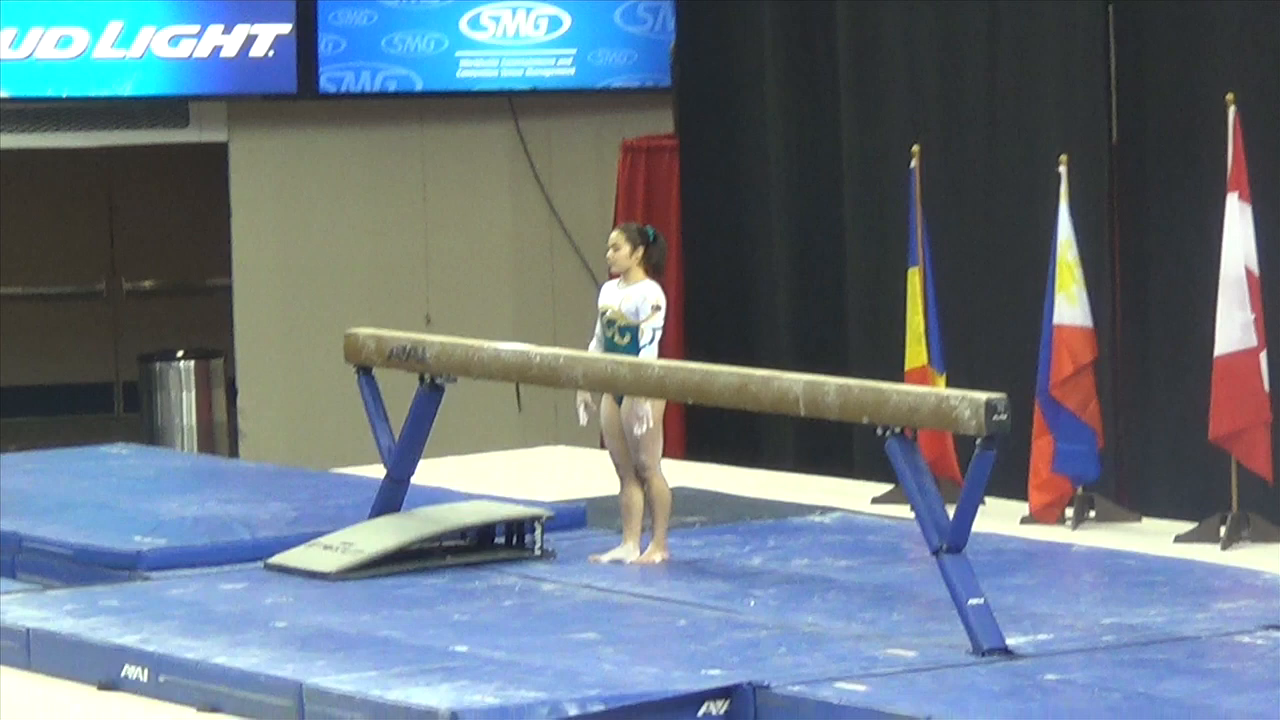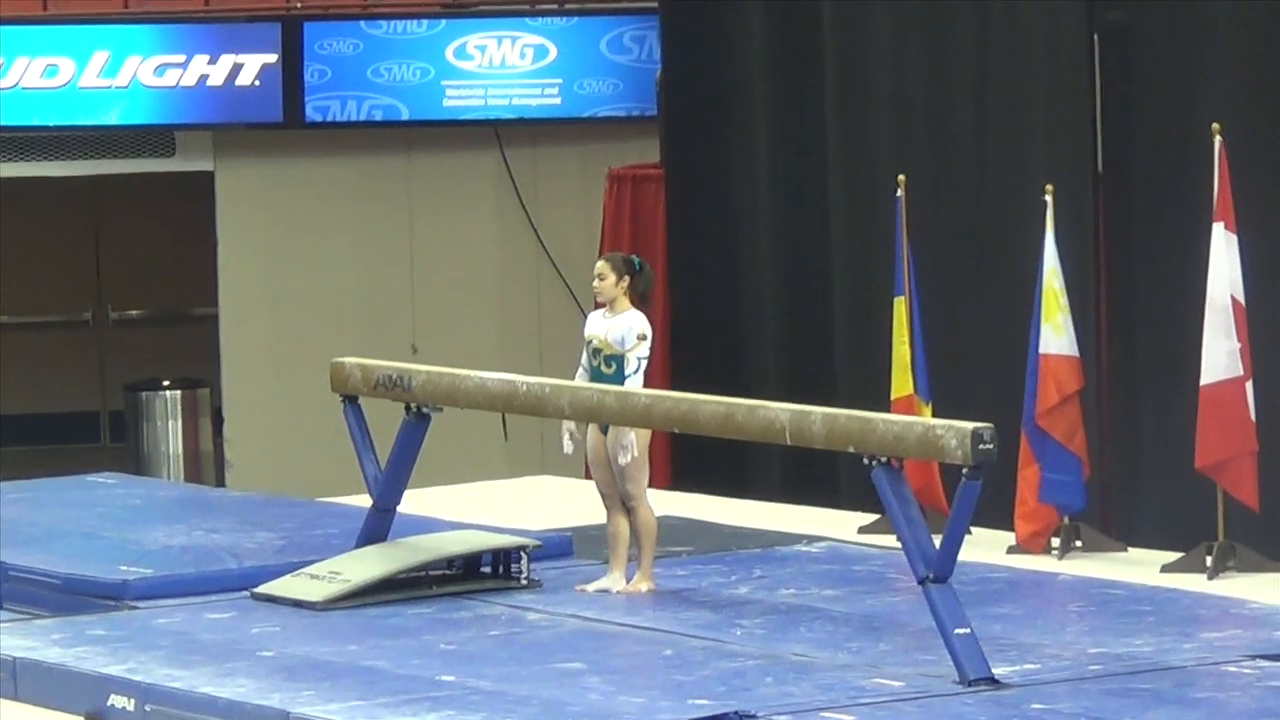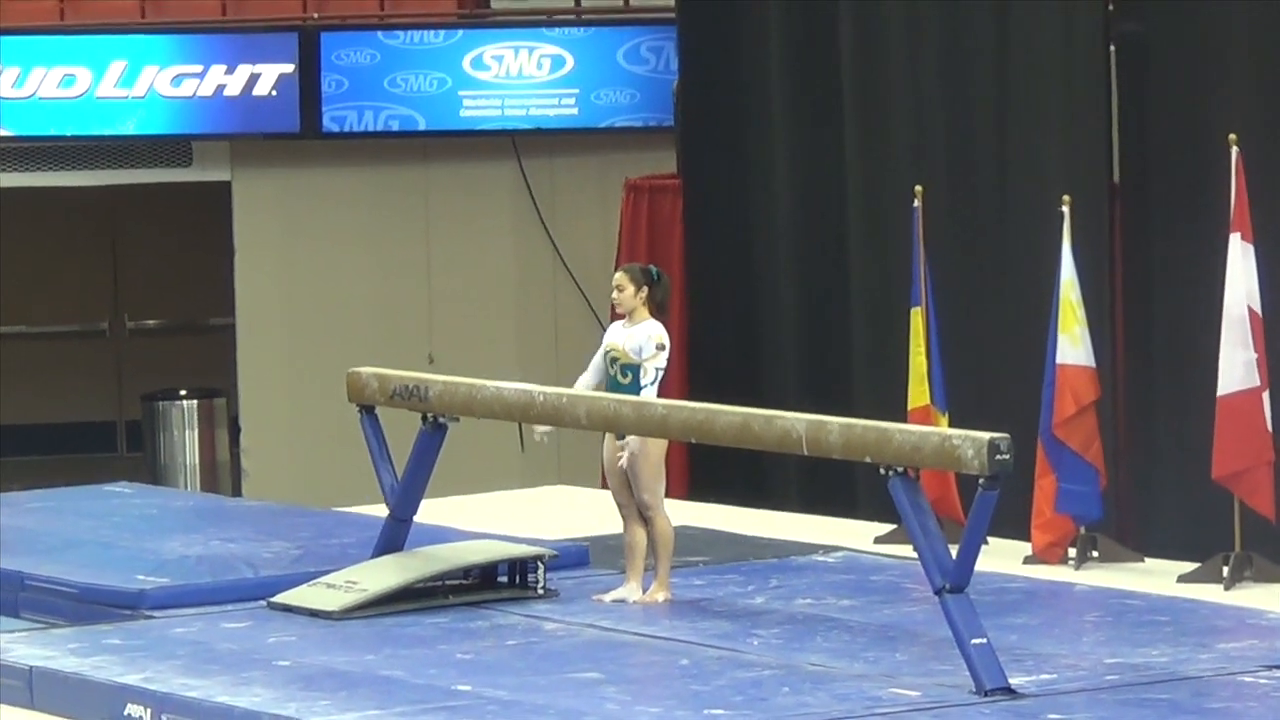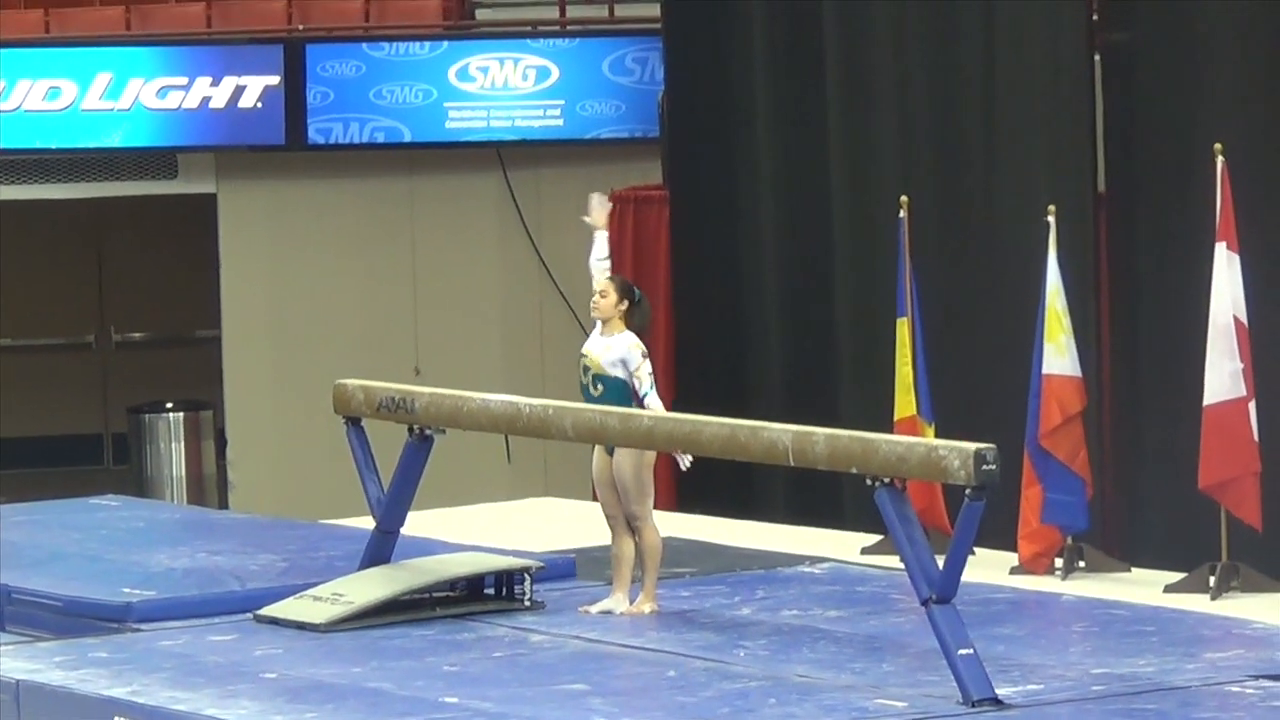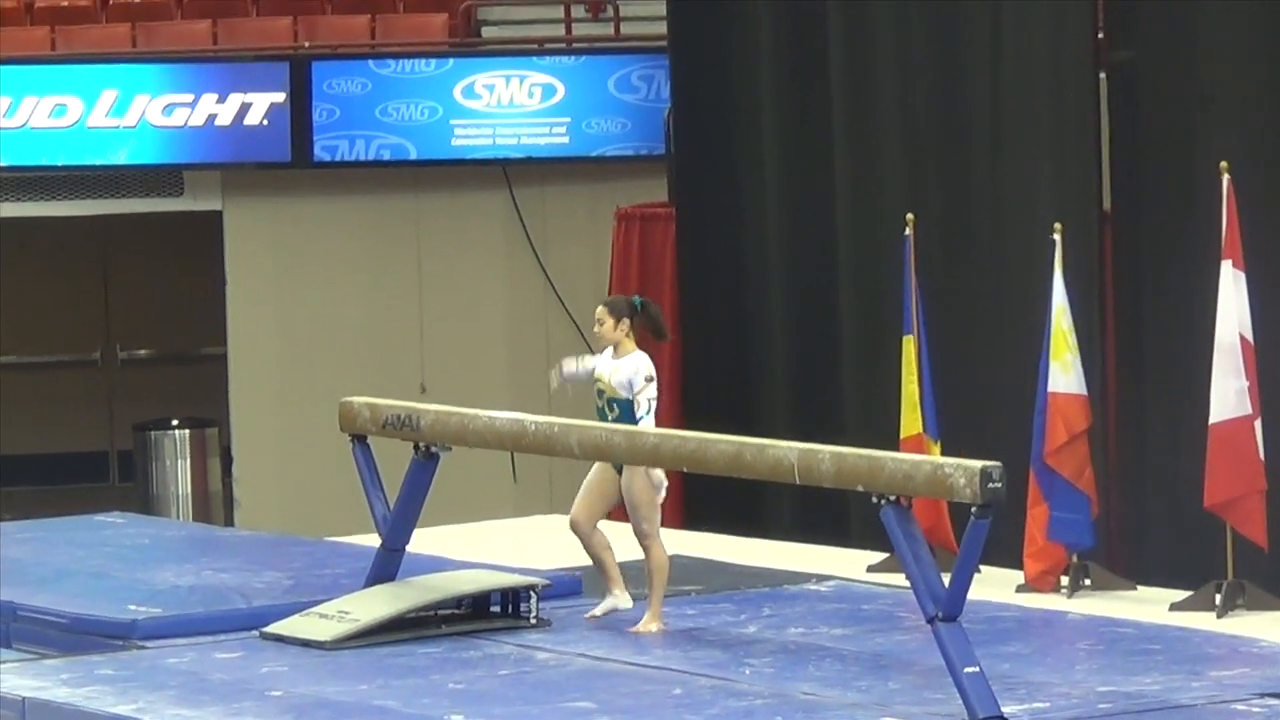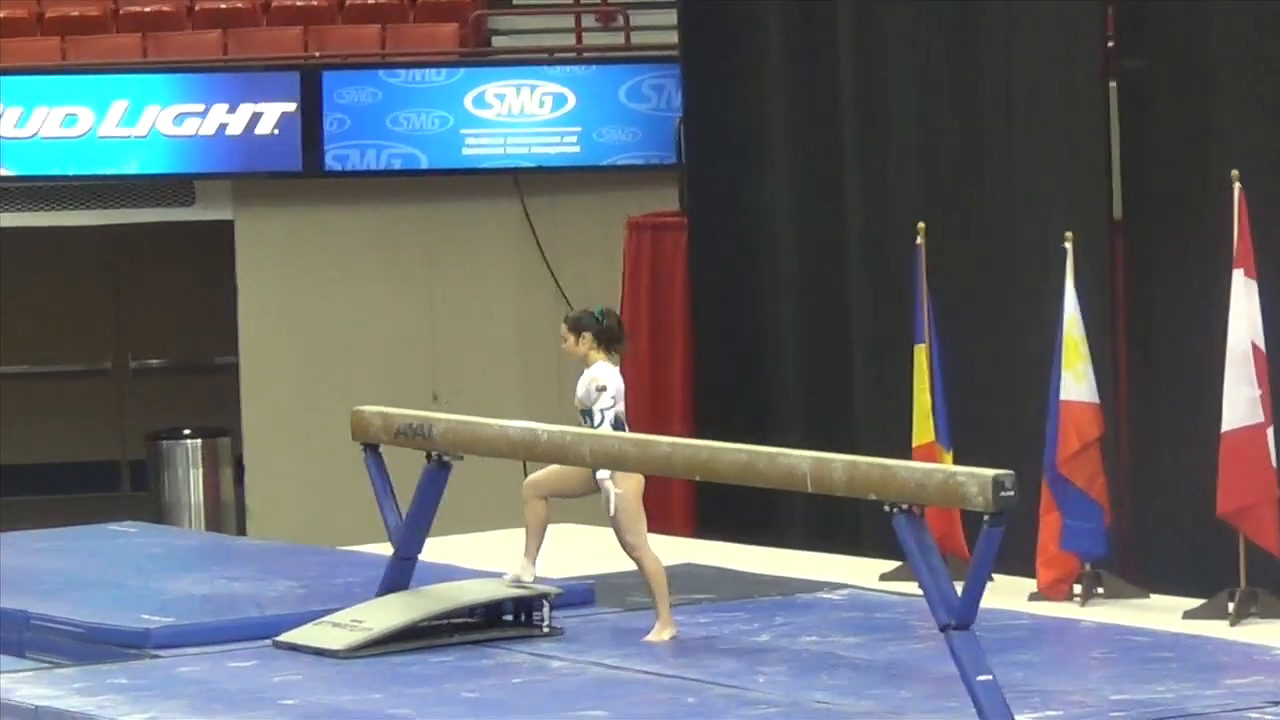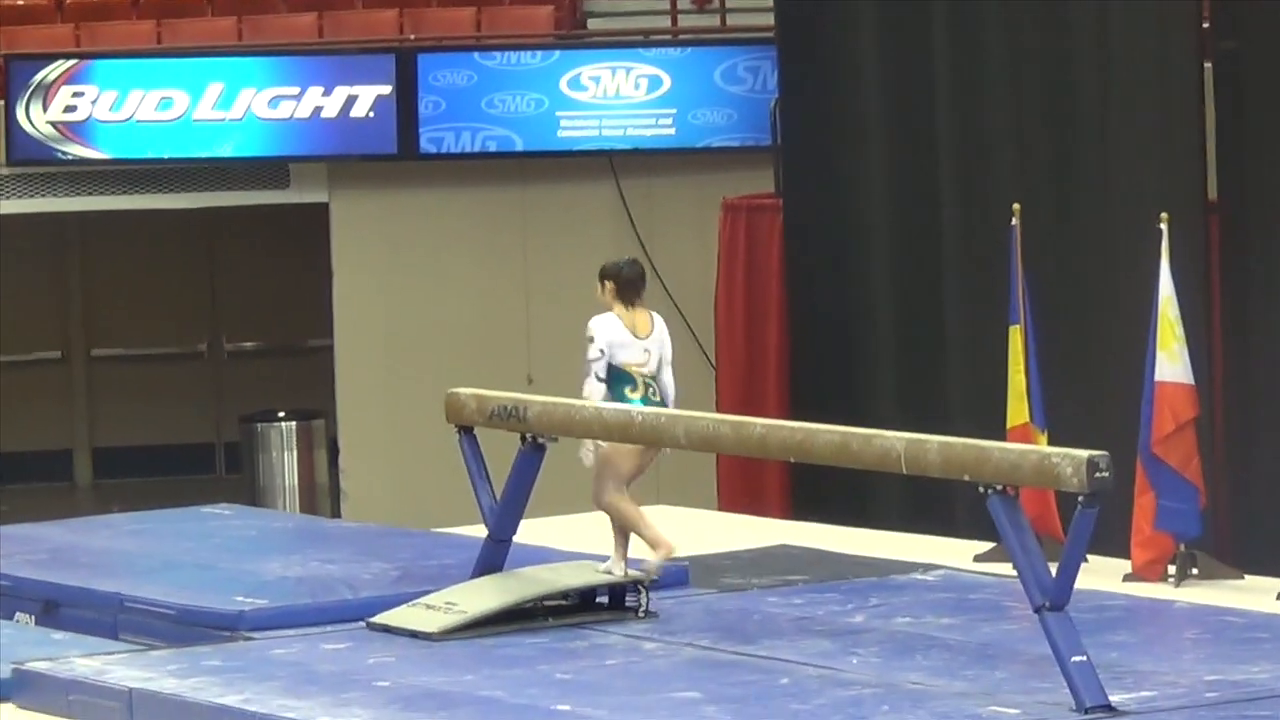
dt=0.4s
person 1, frame 1
left shoulder: (650, 293)
right shoulder: (607, 290)
left elbow: (649, 347)
right elbow: (598, 341)
left wrist: (643, 396)
right wrist: (585, 385)
right hip: (612, 388)
left knee: (647, 469)
right knee: (625, 470)
left ankle: (658, 545)
right ankle: (629, 544)
person 1, frame 2
left shoulder: (635, 323)
right shoulder: (593, 319)
left elbow: (634, 378)
right elbow: (584, 371)
left wrist: (627, 425)
right wrist: (571, 416)
left knee: (634, 499)
right knee: (611, 500)
left ankle: (645, 575)
right ankle: (615, 574)
person 1, frame 3
left shoulder: (654, 334)
right shoulder: (615, 331)
left elbow: (647, 388)
right elbow: (592, 376)
left wrist: (635, 436)
right hip: (616, 429)
left knee: (650, 508)
right knee: (628, 510)
left ankle: (661, 584)
right ankle: (633, 583)
person 1, frame 4
left shoulder: (629, 345)
right shoulder: (599, 331)
left elbow: (648, 394)
right elbow: (600, 272)
right wrist: (600, 231)
right hip: (605, 439)
left knee: (638, 520)
right knee: (616, 521)
left ankle: (648, 597)
right ankle: (618, 595)
person 1, frame 5
left shoulder: (640, 364)
right shoulder: (607, 356)
left elbow: (646, 418)
right elbow: (592, 366)
left wrist: (654, 467)
right wrist: (569, 368)
left knee: (647, 536)
right knee: (580, 520)
left ankle: (655, 615)
right ankle: (617, 592)
person 1, frame 6
left shoulder: (603, 375)
right shoulder: (593, 371)
left elbow: (604, 428)
left wrist: (605, 476)
left hip: (617, 466)
right hip: (596, 462)
left knee: (636, 546)
right knee: (533, 487)
left ankle: (665, 621)
right ankle: (528, 567)
person 1, frame 7
left shoulder: (601, 325)
right shoulder: (657, 323)
left elbow: (595, 381)
right elbow: (666, 376)
left knee: (607, 494)
right knee: (618, 487)
left ankle: (659, 543)
right ankle: (619, 559)
